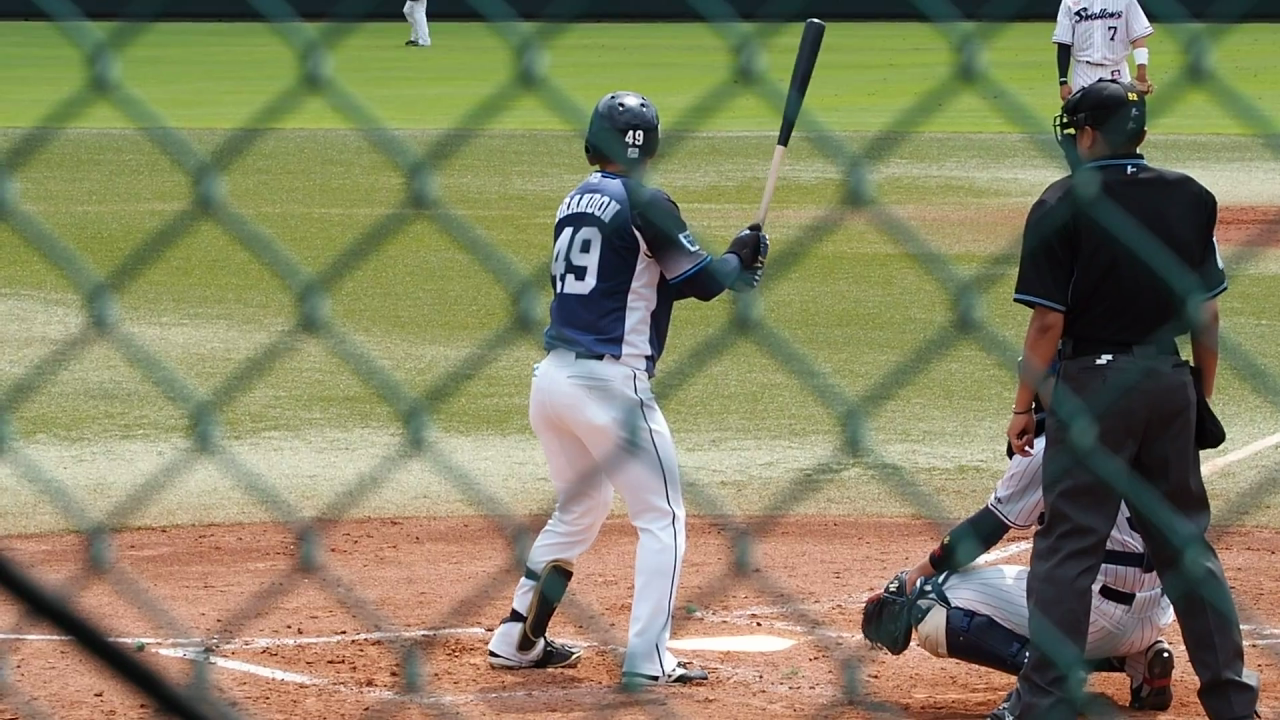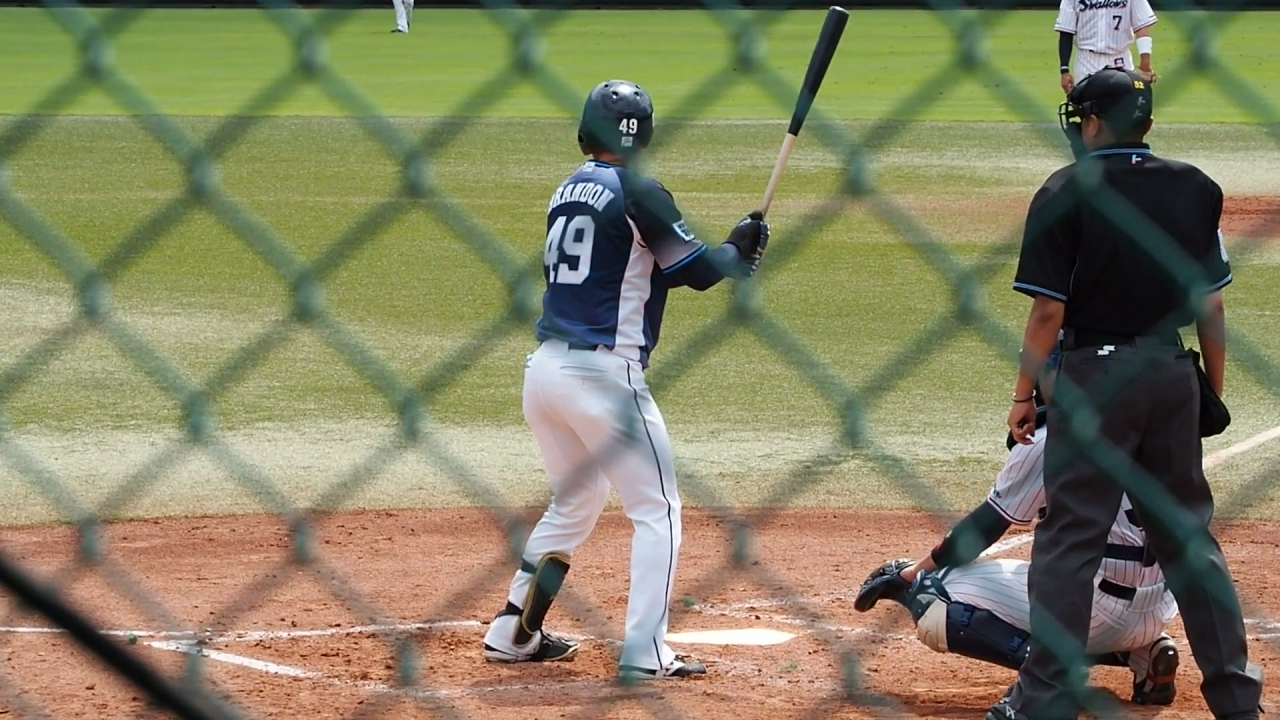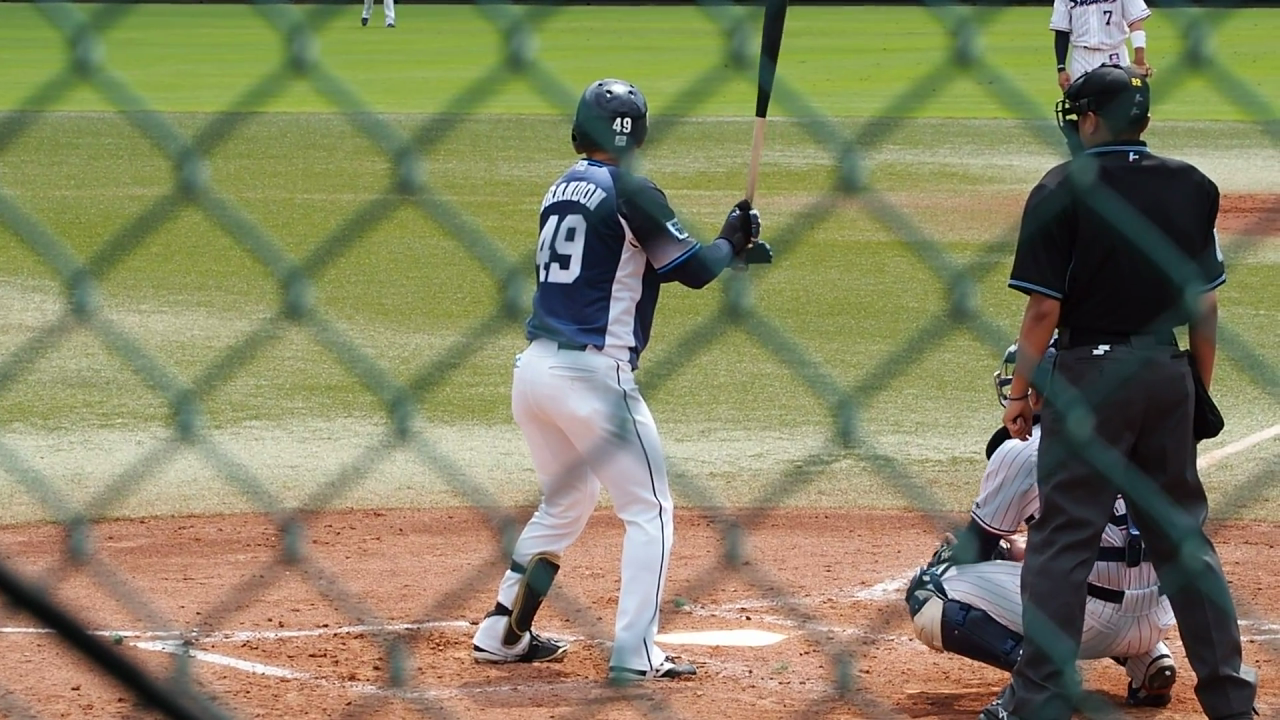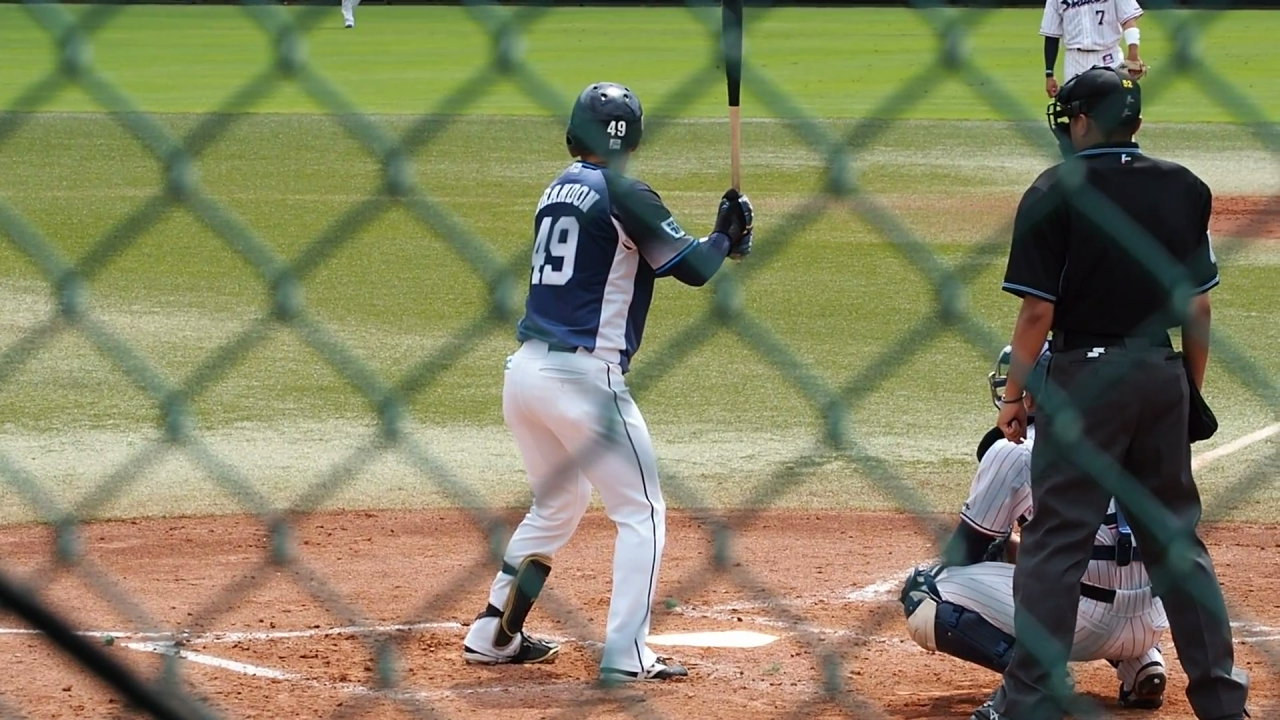
dt=0.5s
person 1, frame 1
left shoulder: (1063, 203)
right shoulder: (1190, 197)
left elbow: (1048, 319)
right elbow: (1206, 312)
left wrist: (1023, 404)
right wrist: (1201, 399)
left hip: (1095, 382)
right hip: (1169, 380)
left knee: (1067, 546)
right knee: (1185, 540)
person 1, frame 2
left shoulder: (1066, 191)
right shoulder: (1196, 187)
left elbow: (1049, 309)
right elbow: (1210, 302)
left wrist: (1023, 393)
right wrist: (1215, 389)
left hip: (1095, 375)
right hip: (1173, 372)
left knee: (1069, 538)
right knee: (1188, 532)
person 1, frame 3
left shoulder: (1063, 189)
right shoulder: (1192, 186)
left elbow: (1045, 308)
right elbow: (1205, 303)
left wrist: (1020, 391)
right wrist: (1200, 391)
left hip: (1090, 372)
right hip: (1168, 373)
left knee: (1063, 538)
right knee: (1182, 533)
person 1, frame 4
left shoulder: (1055, 190)
right shoulder: (1185, 188)
left elbow: (1038, 309)
right elbow: (1198, 305)
left wrist: (1014, 393)
right wrist: (1192, 390)
left hip: (1085, 376)
right hip: (1162, 374)
left knee: (1056, 539)
right knee: (1175, 535)
person 2, frame 1
left shoulder: (574, 201)
right shoulder: (644, 203)
right elbow: (703, 283)
left wrist: (728, 265)
right wrist: (740, 257)
left hip: (553, 376)
right hip: (609, 383)
left knee: (577, 512)
right knee: (662, 519)
left ankle: (517, 639)
right ankle: (648, 660)
person 2, frame 2
left shoulder: (567, 190)
right shoulder: (638, 193)
right elbow: (699, 272)
left wrist: (725, 254)
right wrist: (739, 246)
left hip: (545, 367)
right hip: (603, 374)
left knee: (573, 504)
right knee: (658, 510)
left ankle: (512, 632)
right ankle: (644, 653)
person 2, frame 3
left shoulder: (561, 189)
right shoulder: (630, 192)
right elbow: (694, 271)
left wrist: (730, 248)
right wrist: (730, 240)
left hip: (535, 368)
right hip: (593, 373)
left knee: (564, 504)
right knee: (649, 511)
left ankle: (503, 634)
right ankle: (636, 655)
person 2, frame 4
left shoulder: (557, 190)
right shoulder: (625, 196)
right elbow: (693, 269)
left wrist: (717, 240)
right wrist: (725, 233)
left hip: (526, 369)
right hip: (583, 376)
left knee: (555, 506)
right knee: (642, 512)
left ankle: (492, 633)
right ankle: (626, 655)
person 3, frame 1
left shoulder: (1048, 450)
left elbow: (982, 531)
left wrist: (912, 579)
left hip: (1098, 613)
right hip: (1153, 616)
left knee: (930, 601)
right ankle: (1139, 658)
person 3, frame 2
left shoulder: (1048, 442)
left elbow: (983, 527)
left wrist: (913, 572)
left hip: (1102, 608)
right hip: (1157, 611)
left knee: (929, 594)
right ankle: (1143, 654)
person 3, frame 3
left shoulder: (1021, 449)
left elbow: (976, 548)
left wrist: (949, 563)
right wrist: (1028, 556)
left hip: (1093, 618)
right hip: (1156, 619)
left knee: (929, 591)
right ankle: (1149, 658)
person 3, frame 4
left shoulder: (1014, 450)
left elbow: (964, 552)
left hip: (1082, 622)
right hip: (1149, 623)
left knee: (924, 592)
right ankle: (1140, 662)
